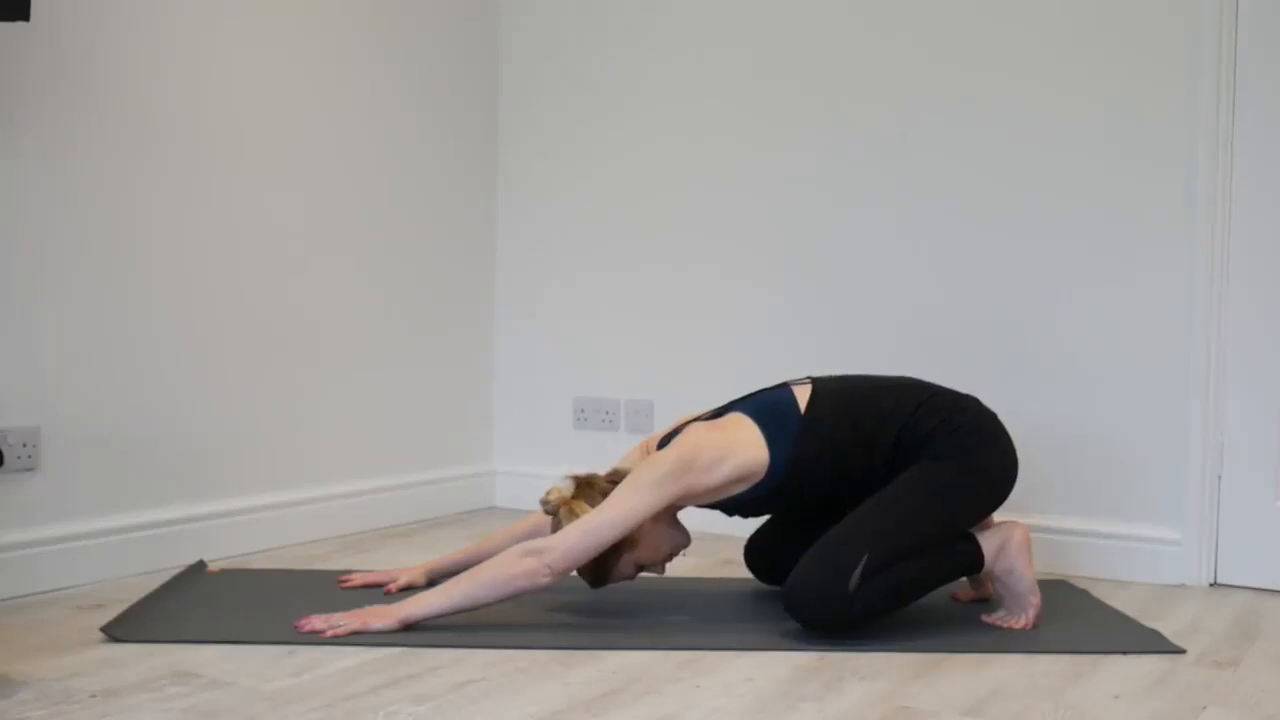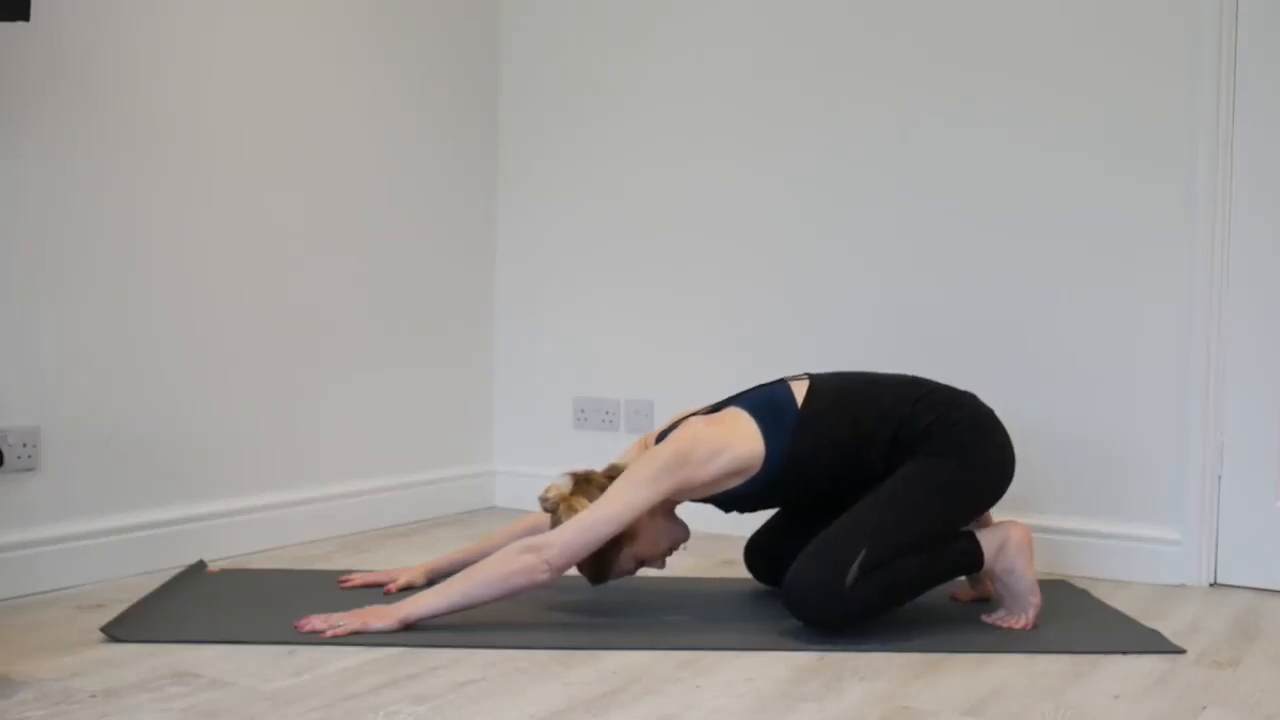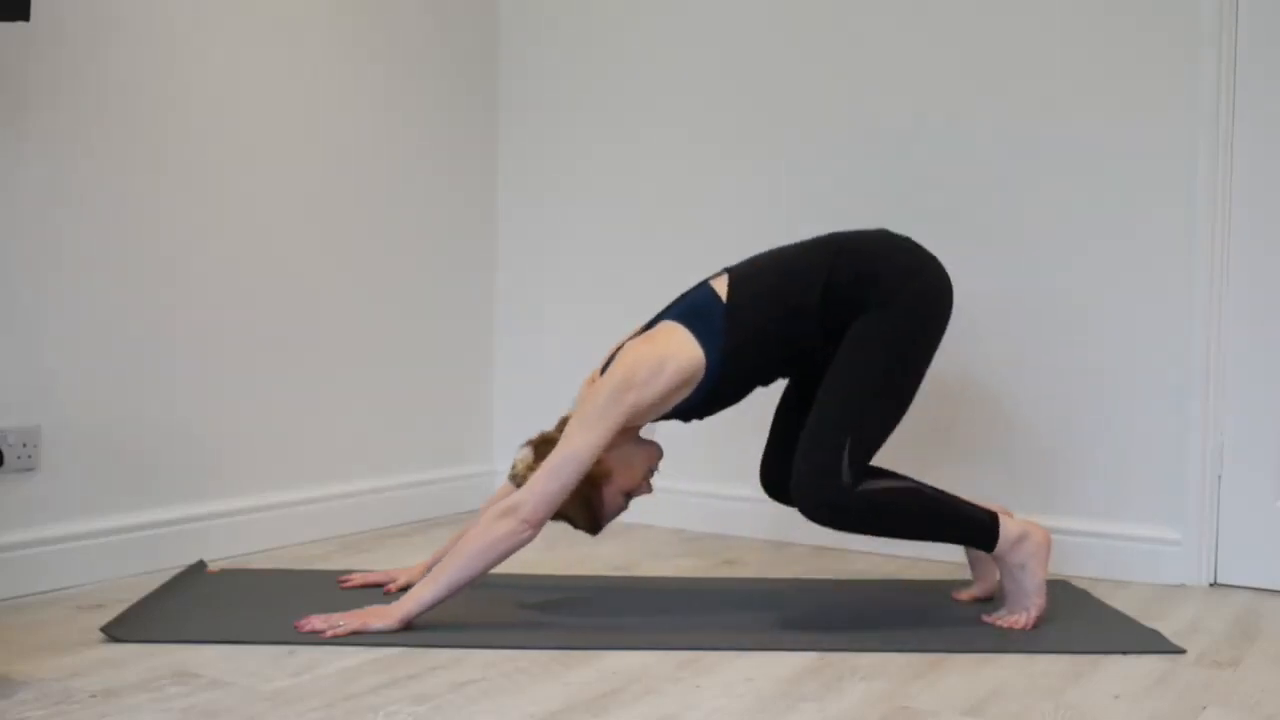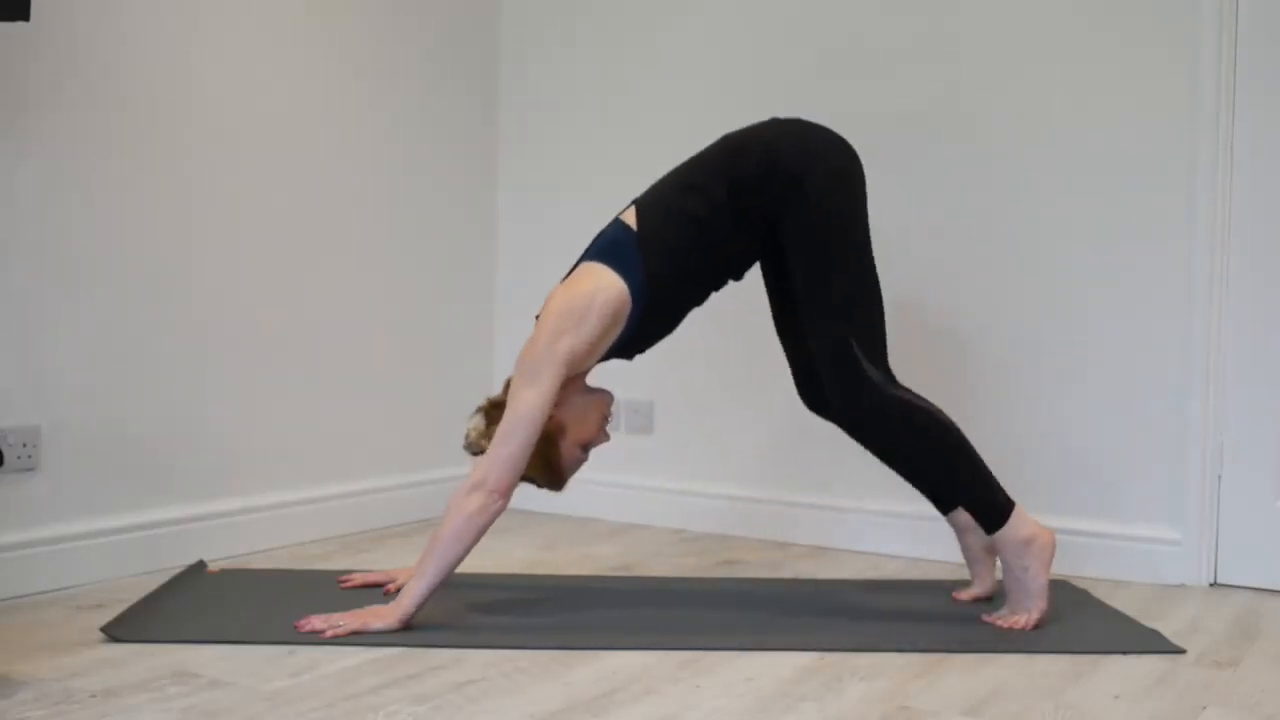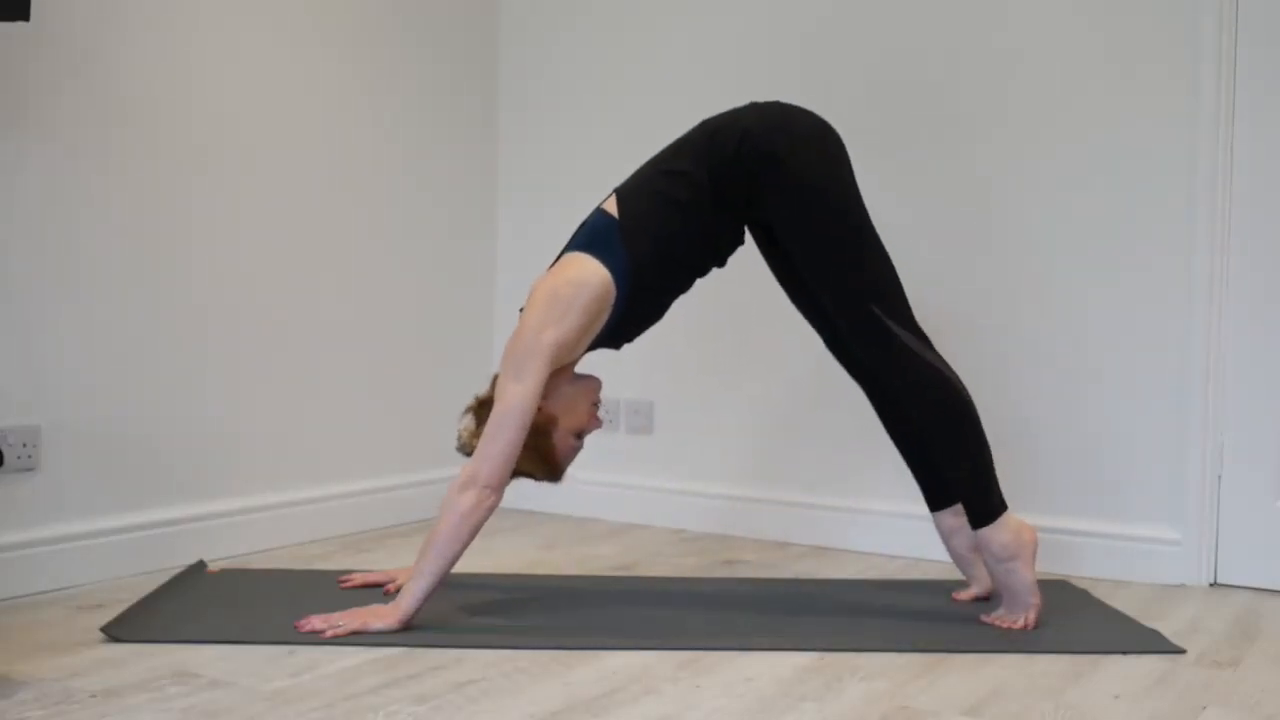
dt=1s
person 1, frame 1
left shoulder: (679, 468)
right shoulder: (658, 456)
left elbow: (542, 561)
right elbow: (547, 525)
left wrist: (401, 613)
right wrist: (428, 569)
left hip: (960, 444)
right hip: (903, 445)
left knee: (820, 597)
right knee: (770, 559)
left ankle: (990, 548)
right ankle: (956, 537)
person 1, frame 2
left shoulder: (680, 463)
right shoulder: (662, 452)
left elbow: (542, 558)
right elbow: (546, 524)
left wrist: (403, 613)
right wrist: (428, 569)
left hip: (958, 442)
right hip: (901, 442)
left knee: (820, 595)
right knee: (771, 562)
left ankle: (991, 548)
right ankle: (954, 532)
person 1, frame 3
left shoulder: (625, 392)
right shoulder: (616, 391)
left elbow: (522, 515)
right elbow: (519, 495)
left wrist: (403, 610)
right wrist: (423, 568)
left hip: (890, 286)
right hip: (848, 299)
left knee: (824, 490)
right knee: (786, 478)
left ankle: (1010, 539)
right ankle: (982, 529)
person 1, frame 4
left shoulder: (560, 345)
right shoulder: (562, 346)
left elbow: (489, 487)
right elbow: (490, 479)
left wrist: (402, 606)
right wrist: (423, 570)
left hip: (795, 172)
right hip: (771, 193)
left knee: (854, 386)
right knee: (823, 389)
left ankle: (1014, 532)
right ankle: (975, 525)
person 1, frame 5
left shoulder: (545, 337)
right shoulder: (546, 339)
left elbow: (480, 483)
right elbow: (484, 478)
left wrist: (402, 608)
right wrist: (421, 568)
left hip: (773, 154)
right hip: (752, 172)
left knee: (881, 343)
right knee: (866, 351)
left ankle: (998, 532)
right ankle: (968, 531)
